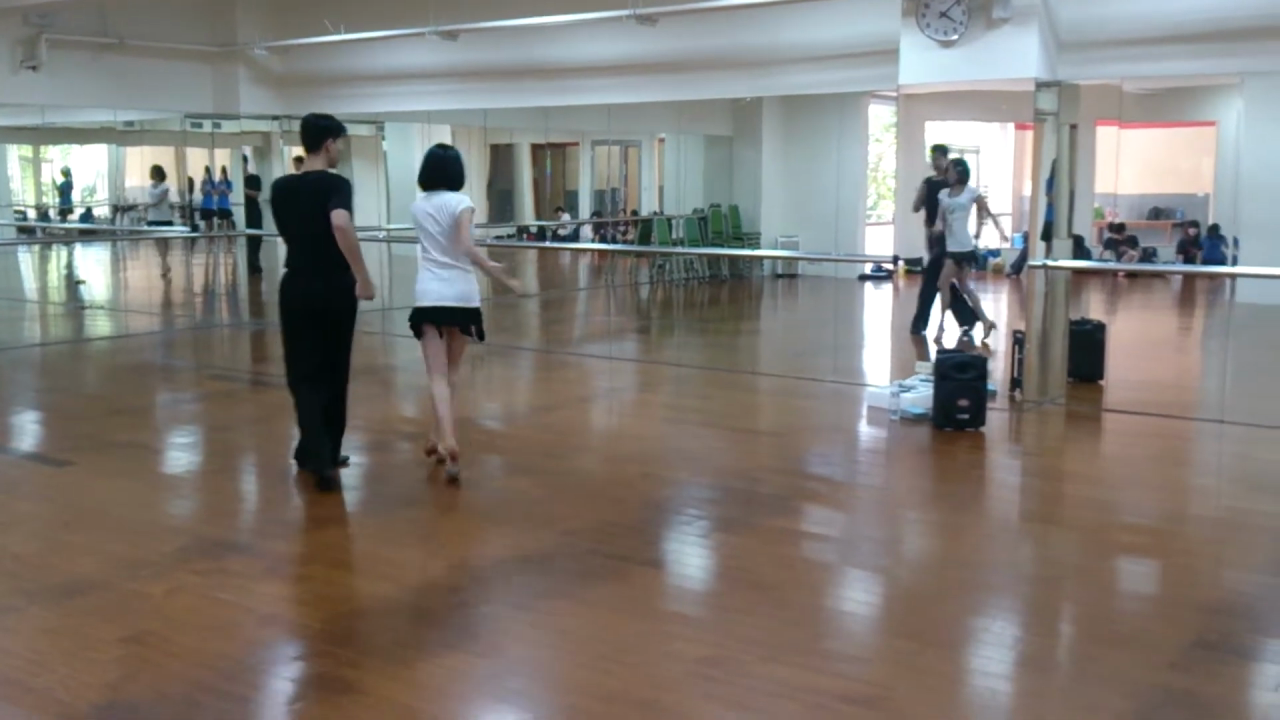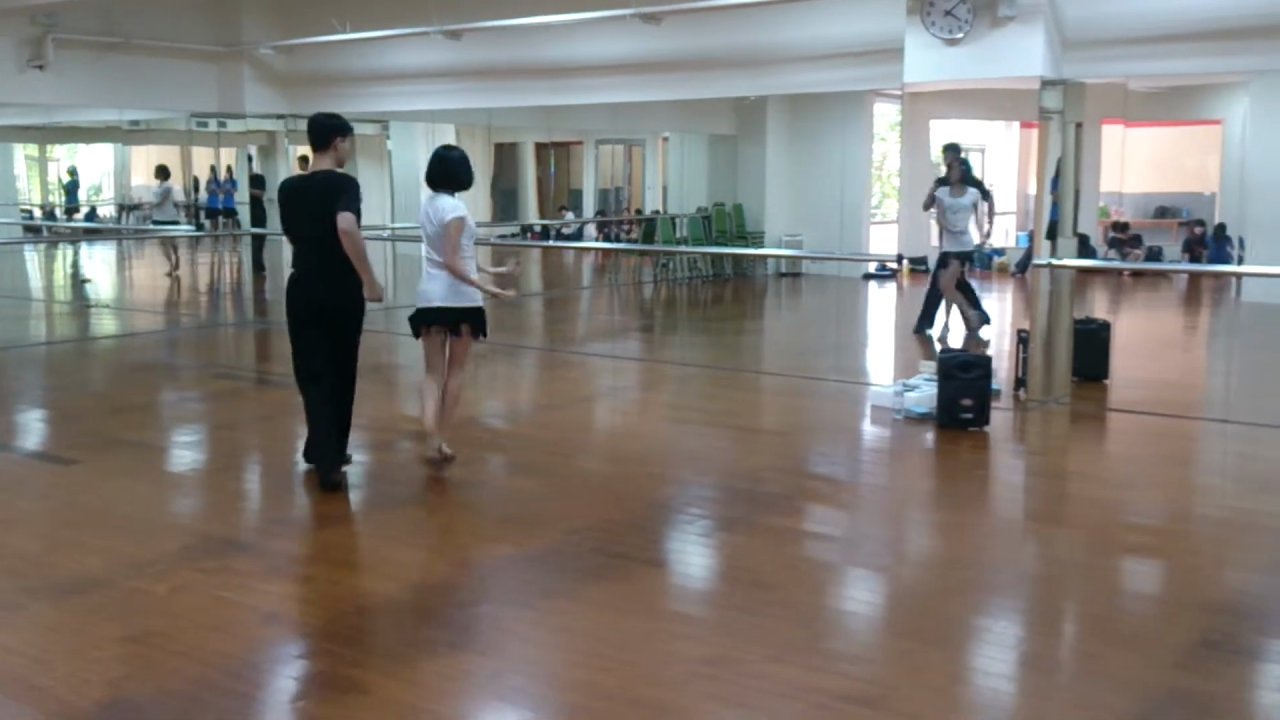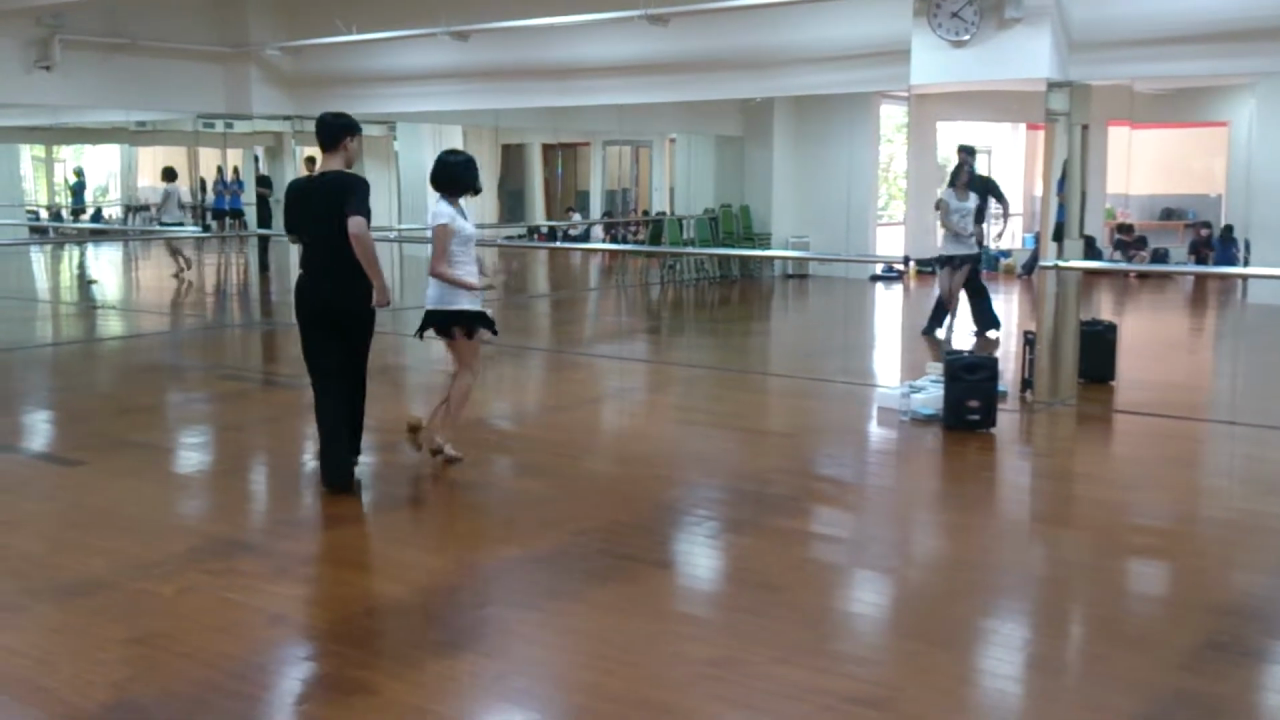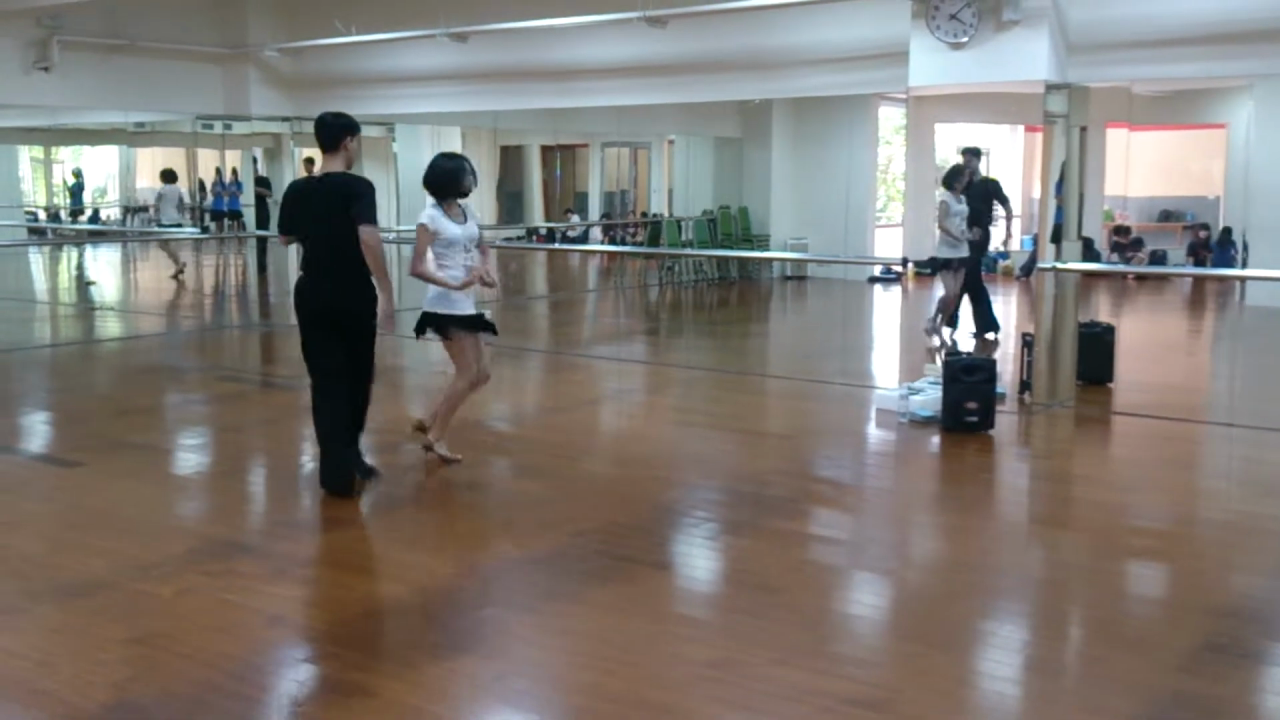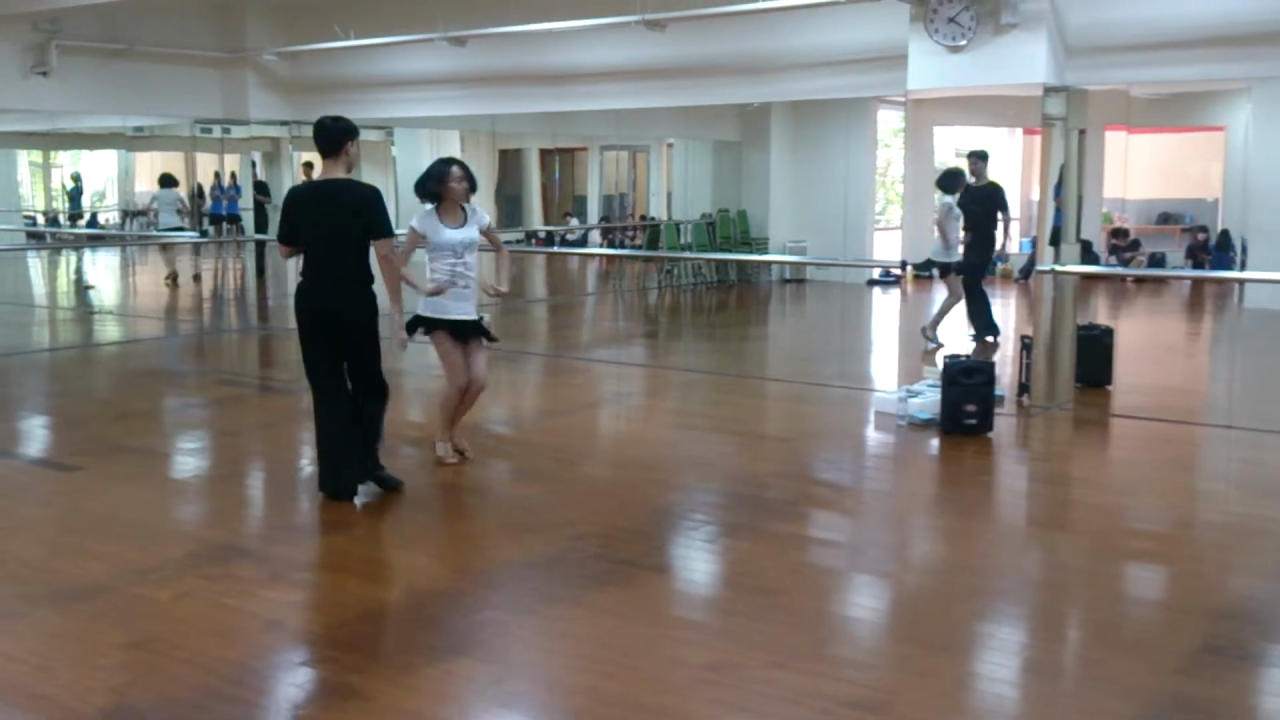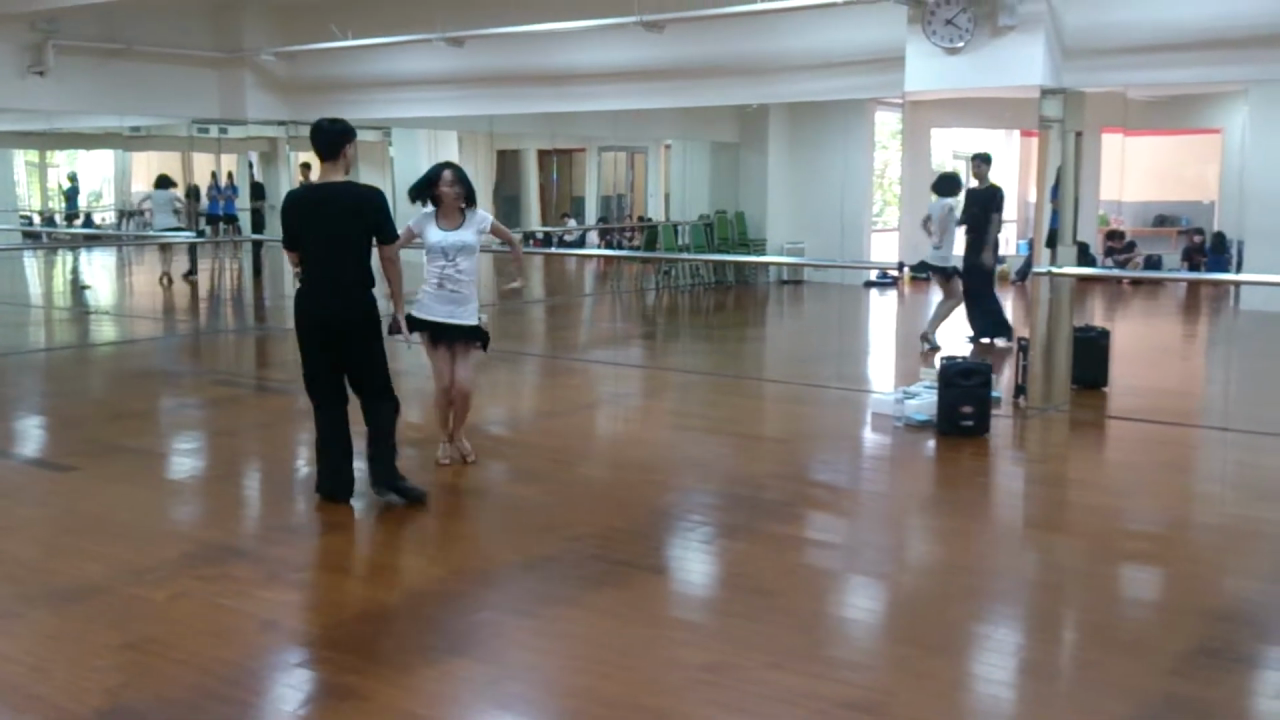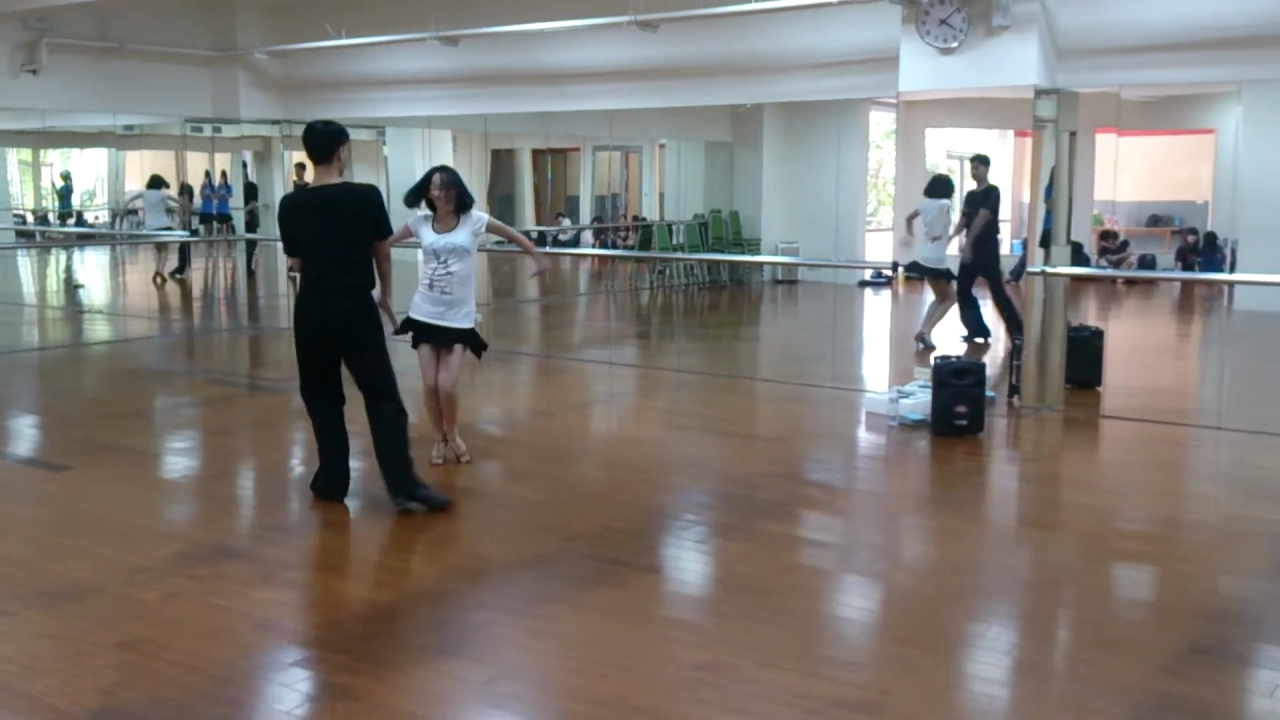
dt=0.1s
person 1, frame 1
left shoulder: (280, 189)
right shoulder: (335, 184)
right elbow: (340, 224)
right wrist: (363, 276)
left hip: (296, 289)
right hip: (335, 289)
left knee: (304, 375)
right knee: (332, 372)
left ankle: (318, 455)
right ankle: (321, 454)
person 1, frame 2
left shoulder: (288, 188)
right shoulder: (344, 184)
right elbow: (347, 227)
right wrist: (370, 280)
left hip: (302, 290)
right hip: (342, 289)
left knee: (314, 376)
right knee: (341, 373)
left ankle: (326, 460)
right ankle: (329, 454)
person 1, frame 3
left shoulder: (296, 190)
right shoulder: (354, 184)
right elbow: (357, 231)
right wrist: (379, 285)
left hip: (311, 292)
right hip: (352, 292)
left knee: (326, 378)
right knee: (352, 375)
left ankle: (337, 464)
right ankle: (343, 456)
person 1, frame 4
left shoulder: (296, 191)
right shoulder: (359, 187)
left elbow: (287, 239)
right elbow: (369, 240)
right wrist: (386, 297)
left hip: (312, 294)
right hip: (355, 292)
left knee: (326, 383)
right knee: (358, 376)
left ankle: (338, 472)
right ankle: (347, 457)
person 1, frame 5
left shoulder: (297, 197)
right shoulder: (366, 196)
left elbow: (286, 251)
right elbow: (385, 254)
right wrist: (397, 311)
left hip: (312, 301)
right hip: (354, 301)
left knee: (327, 389)
right knee: (370, 386)
left ankle: (339, 477)
right ankle: (365, 465)
person 1, frame 6
left shoulder: (294, 201)
right shoulder: (369, 197)
left elbow: (293, 259)
right elbow: (390, 256)
right wrist: (398, 302)
left hip: (312, 306)
right hip: (357, 305)
left knee: (326, 395)
right knee: (378, 392)
left ankle: (335, 480)
right ankle: (385, 478)
person 1, frame 7
left shoulder: (291, 205)
right shoulder: (367, 197)
left elbow: (296, 262)
right elbow: (381, 250)
right wrist: (385, 294)
left hip: (312, 311)
right hip: (356, 308)
left knee: (321, 397)
right knee: (382, 397)
left ankle: (331, 480)
right ankle: (404, 486)
person 2, frame 1
left shoulder: (418, 205)
right shoulder: (460, 203)
right elbow: (468, 249)
left wrist: (487, 265)
right wrist: (503, 279)
left hip: (429, 296)
right hip: (461, 296)
left knee: (437, 374)
right knee: (450, 372)
left ankle: (447, 443)
right ankle: (444, 442)
person 2, frame 2
left shoulder: (429, 203)
right shoulder: (454, 208)
right elbow: (453, 263)
left wrist: (494, 270)
right wrist: (488, 289)
left hip: (429, 297)
right hip: (457, 300)
left knee: (433, 372)
right knee: (457, 371)
left ankle: (433, 431)
right ankle: (437, 435)
person 2, frame 3
left shoulder: (454, 208)
right shoulder: (445, 214)
right elbow: (436, 268)
left wrist: (481, 273)
right wrist: (472, 285)
left hip: (450, 302)
right hip: (454, 303)
left knee: (466, 370)
right knee: (469, 371)
left ankle: (428, 426)
right ankle: (440, 437)
person 2, frame 4
left shoulder: (467, 212)
right shoulder: (431, 216)
left elbow: (481, 249)
right elbow: (416, 268)
left wrist: (485, 272)
right wrist: (452, 284)
left hip: (466, 306)
right hip: (445, 307)
left knee: (481, 374)
right knee: (470, 374)
left ankle: (432, 425)
right ankle: (436, 436)
person 2, frame 5
left shoulder: (476, 216)
right shoulder: (425, 220)
left elbow: (501, 250)
right elbow: (400, 265)
left wrist: (501, 282)
right wrist: (423, 288)
left hip: (467, 311)
right hip: (438, 312)
left knee: (477, 380)
right knee: (458, 380)
left ankle: (451, 432)
right ankle: (443, 439)
person 2, frame 6
left shoulder: (476, 219)
right shoulder: (420, 221)
left elbow: (513, 242)
left wrist: (520, 276)
left hip: (463, 316)
right hip: (428, 313)
left knee: (464, 386)
right knee: (445, 383)
left ankle: (458, 436)
right ankle: (445, 440)
person 2, frame 7
left shoulder: (474, 221)
right shoulder: (419, 224)
left elbow: (515, 236)
left wrist: (538, 258)
left hip: (459, 319)
right hip: (424, 316)
left knee: (447, 387)
right knee: (431, 385)
left ankle: (453, 436)
right ankle: (440, 439)
person 3, frame 1
right shoulder: (927, 183)
right elbow: (916, 209)
right wrist: (921, 195)
left hip: (945, 234)
right hip: (933, 234)
left knee: (930, 278)
right knee: (940, 279)
left ankle: (920, 322)
person 3, frame 2
left shoulder: (970, 181)
right shoulder: (941, 182)
left elbow: (988, 201)
right elbow: (926, 207)
right wrist: (932, 194)
left knee: (939, 277)
right knee: (956, 279)
left ankle: (926, 321)
right ankle: (979, 318)
person 3, frame 3
left shoulder: (985, 182)
left elbow: (1004, 203)
right elbow: (938, 207)
left wrist: (1003, 226)
left hip: (974, 235)
right knee: (971, 279)
left ankle: (936, 322)
right ankle: (988, 322)
person 3, frame 4
left shoulder: (990, 184)
left elbow: (1007, 208)
left wrist: (1008, 231)
left hip: (979, 236)
left knee: (968, 278)
right knee: (973, 279)
right ankle: (988, 324)
person 3, frame 5
left shoulder: (994, 189)
right shoulder: (967, 189)
left elbow: (1005, 216)
left wrist: (1004, 241)
left hip: (984, 241)
right hip: (971, 240)
left knee: (970, 283)
right knee: (973, 284)
left ankle: (984, 328)
right ankle: (987, 328)
person 3, frame 6
left shoulder: (995, 192)
right shoulder: (970, 192)
left elbow: (995, 221)
right elbow: (964, 218)
left wrist: (989, 249)
left hip: (986, 244)
right hip: (972, 244)
left knee: (983, 289)
right knee: (970, 288)
left ankle: (1001, 328)
right ankle: (986, 329)
person 3, frame 7
left shoulder: (992, 192)
right shoulder: (970, 195)
left elbow: (983, 216)
left wrist: (968, 241)
right wrist: (952, 236)
left hip: (987, 246)
right hip: (972, 246)
left knee: (997, 289)
right knee: (962, 289)
left ankle: (1015, 328)
right ankle: (976, 330)
person 4, frame 1
left shoulder: (972, 192)
right shoulder: (944, 194)
left elbow: (987, 213)
right elbow: (941, 218)
left wrist: (1000, 230)
right wrist: (938, 225)
left hip: (962, 247)
right hip: (951, 246)
left knee: (943, 283)
right knee: (963, 286)
left ankle: (942, 324)
right ankle: (985, 320)
person 4, frame 2
left shoulder: (973, 193)
right shoulder: (942, 193)
left elbow: (977, 217)
right elbow: (940, 219)
left wrist: (982, 232)
right wrist: (951, 229)
left hip: (964, 246)
right hip: (948, 246)
left knee: (946, 285)
right knee: (944, 286)
right ankle: (970, 312)
person 4, frame 3
left shoulder: (974, 197)
right shoulder: (947, 195)
right elbow: (943, 222)
left wrist: (975, 232)
right wrist: (961, 232)
left hip: (969, 250)
right hip: (950, 249)
left knee: (955, 288)
right knee: (944, 290)
left ankle: (951, 324)
right ankle: (951, 321)
person 4, frame 4
left shoulder: (962, 199)
right shoulder: (946, 198)
right elbow: (941, 223)
left wrist: (968, 234)
right wrist: (958, 237)
left hip: (961, 252)
right hip: (946, 252)
left knee: (955, 292)
right knee: (950, 292)
left ankle: (936, 324)
right ankle: (933, 321)
person 4, frame 5
left shoulder: (949, 200)
right shoulder: (948, 200)
right elbow: (940, 222)
left wrist: (956, 239)
right wrist: (948, 241)
left hip: (951, 256)
right hip: (944, 256)
left knee: (954, 294)
right knee: (957, 294)
left ankle: (932, 328)
right ankle: (931, 327)
person 4, frame 6
left shoulder: (936, 203)
right shoulder: (949, 203)
left elbow: (925, 222)
right elbow: (944, 226)
right wrist: (939, 240)
left hip: (933, 258)
right hip: (942, 259)
left knee: (949, 296)
right knee: (956, 297)
left ankle: (930, 331)
right ankle: (930, 330)
person 4, frame 7
left shoulder: (924, 204)
right shoulder: (945, 203)
left elbow: (908, 219)
right elbow: (941, 229)
left wrist: (911, 237)
left hip: (923, 259)
right hip: (936, 260)
left knee: (941, 298)
right knee: (950, 298)
left ankle: (924, 331)
right ankle: (926, 331)
